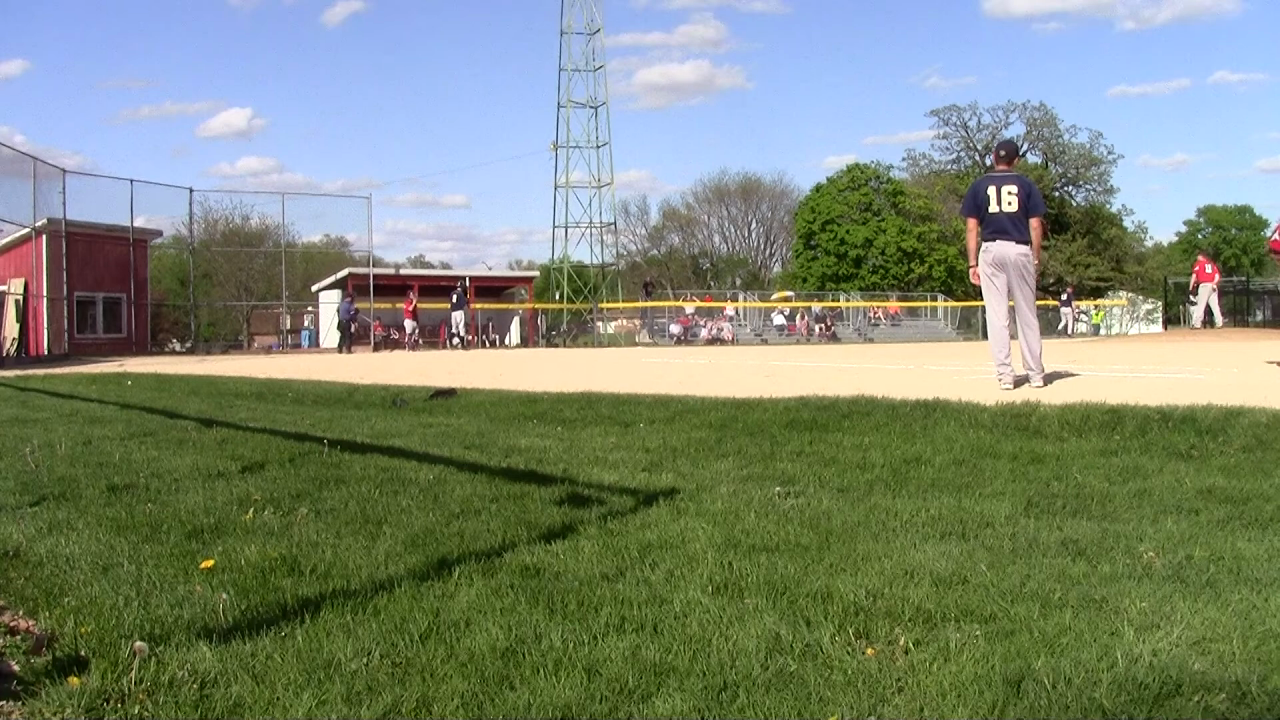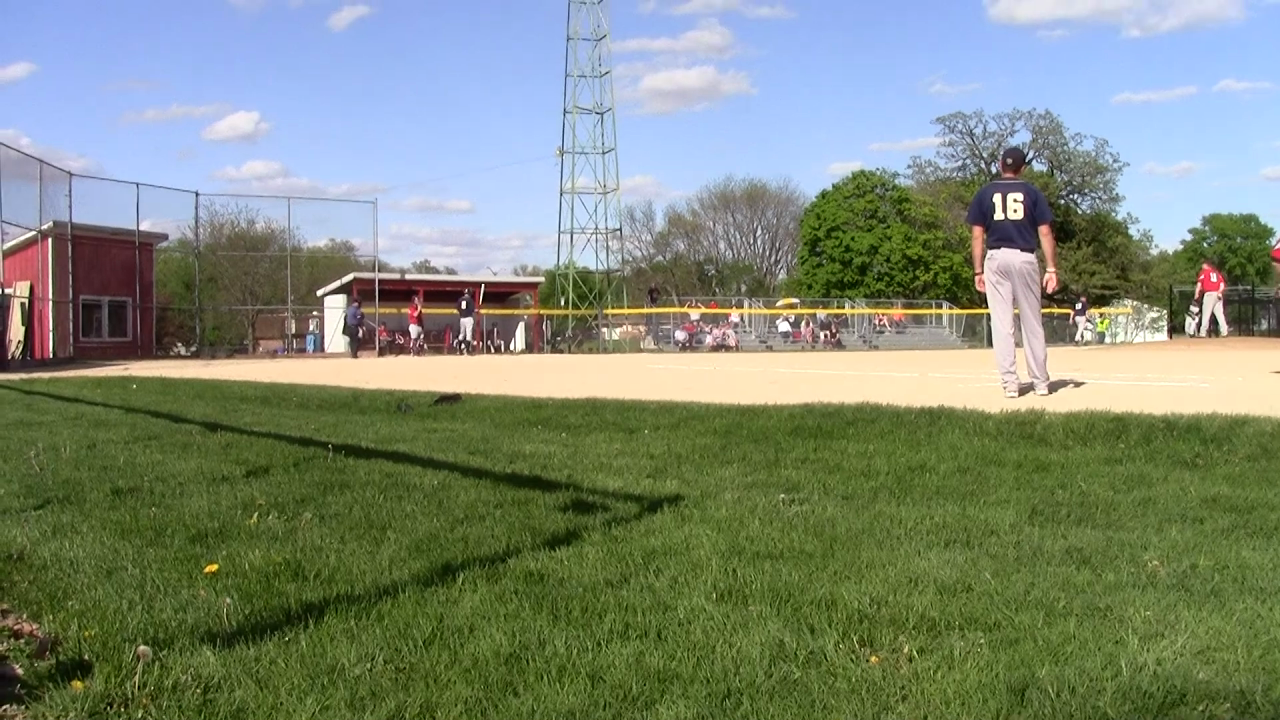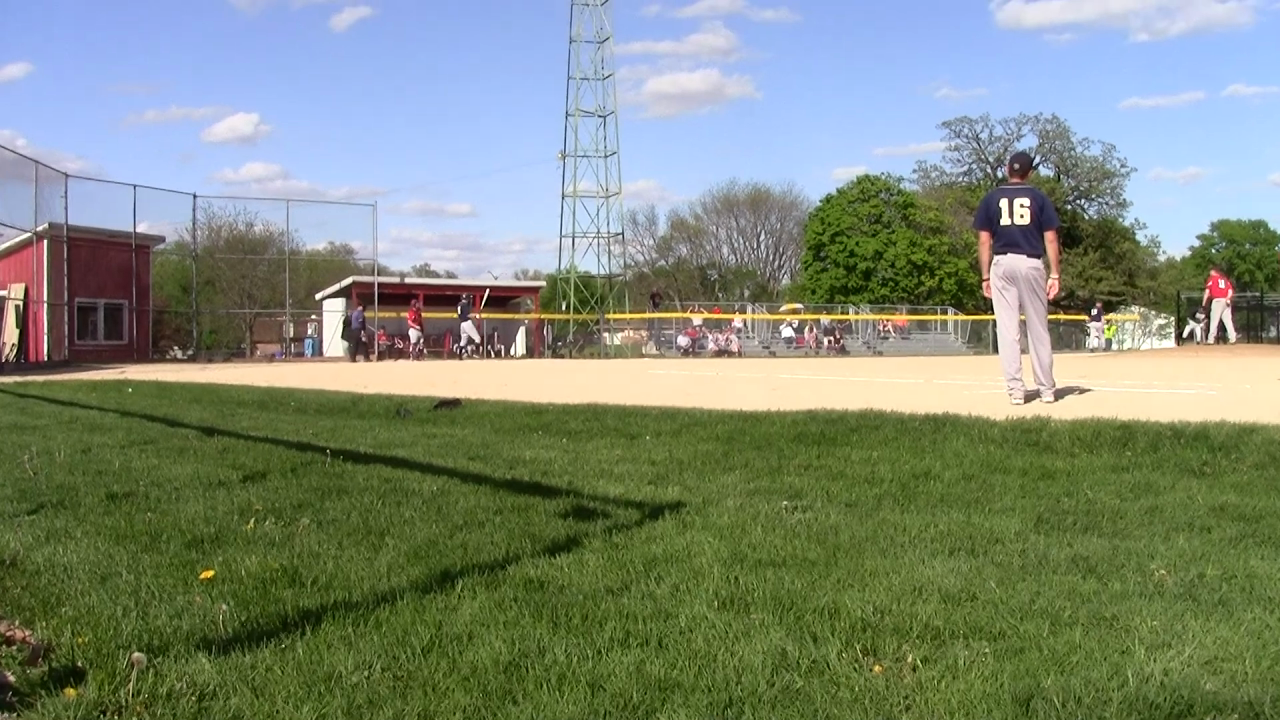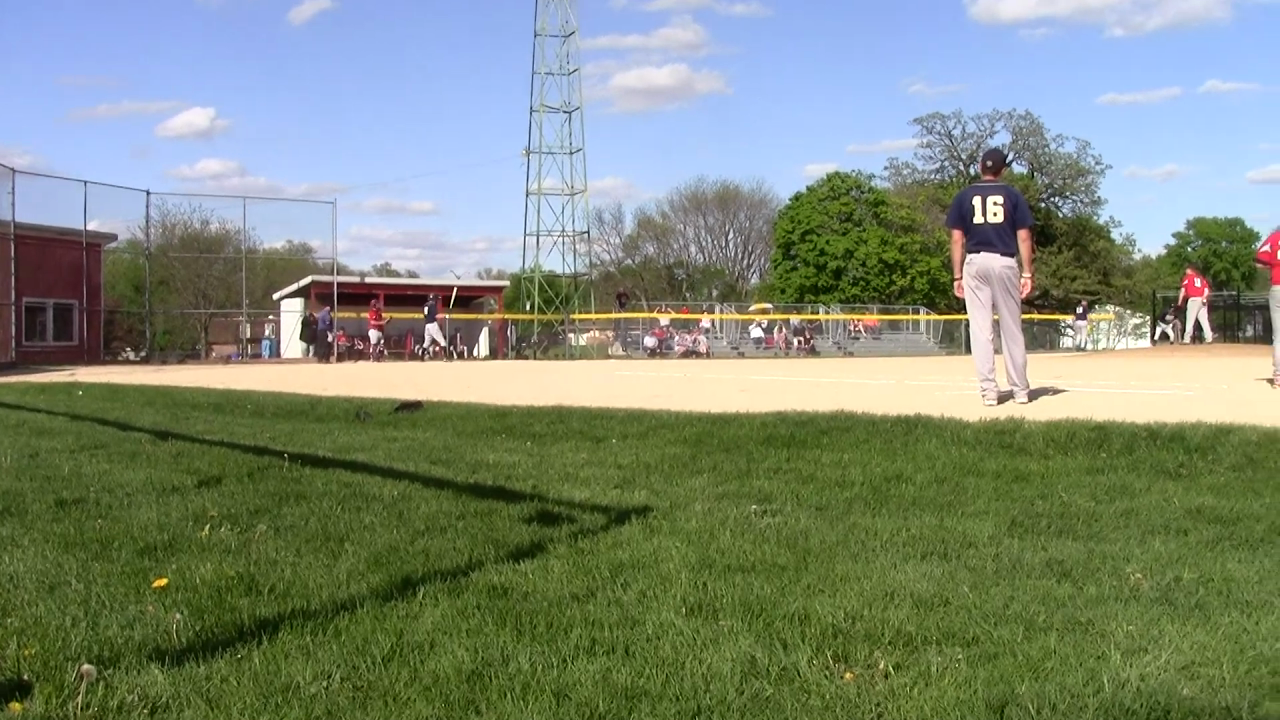
dt=0.4s
person 1, frame 1
left shoulder: (979, 185)
right shoulder: (1026, 184)
left elbow: (972, 228)
right elbow: (1036, 225)
left wrist: (973, 263)
right wrist: (1035, 258)
left hip: (990, 251)
right hip: (1020, 251)
left knee: (997, 315)
right knee: (1027, 314)
left ankle: (1005, 374)
right ankle: (1035, 373)
person 1, frame 2
left shoulder: (985, 193)
right shoulder: (1032, 192)
left elbow: (977, 235)
right elbow: (1045, 232)
left wrist: (978, 270)
right wrist: (1051, 268)
left hip: (996, 259)
right hip: (1025, 259)
left knee: (1002, 323)
right knee: (1032, 322)
left ankle: (1010, 383)
right ankle: (1040, 382)
person 1, frame 3
left shoulder: (991, 198)
right shoulder: (1039, 198)
left elbow: (984, 240)
right elbow: (1050, 238)
left wrist: (985, 276)
right wrist: (1054, 274)
left hip: (1002, 264)
right hip: (1031, 264)
left knee: (1007, 329)
right knee: (1038, 328)
left ankle: (1015, 389)
right ankle: (1046, 388)
person 1, frame 4
left shoulder: (964, 196)
right shoulder: (1013, 195)
left elbow: (957, 239)
right elbow: (1024, 237)
left wrist: (957, 275)
right wrist: (1027, 273)
left hip: (975, 263)
right hip: (1005, 264)
left knee: (980, 329)
right knee: (1012, 329)
left ankle: (988, 390)
right ankle: (1020, 389)
